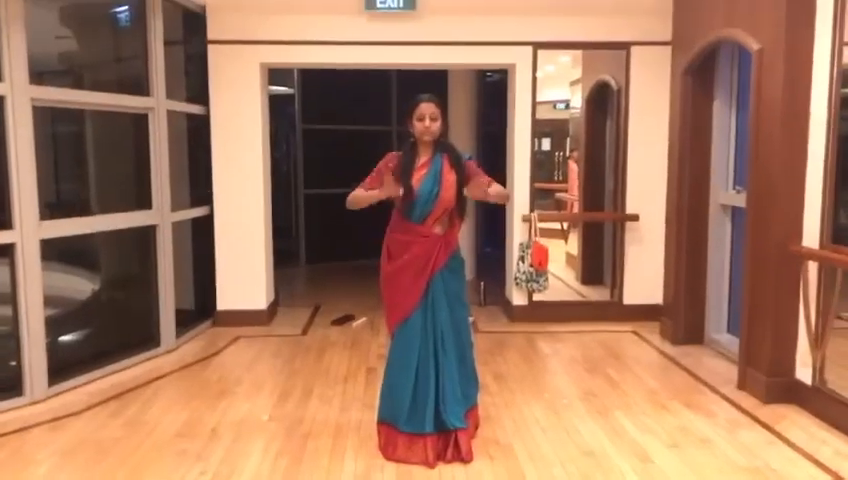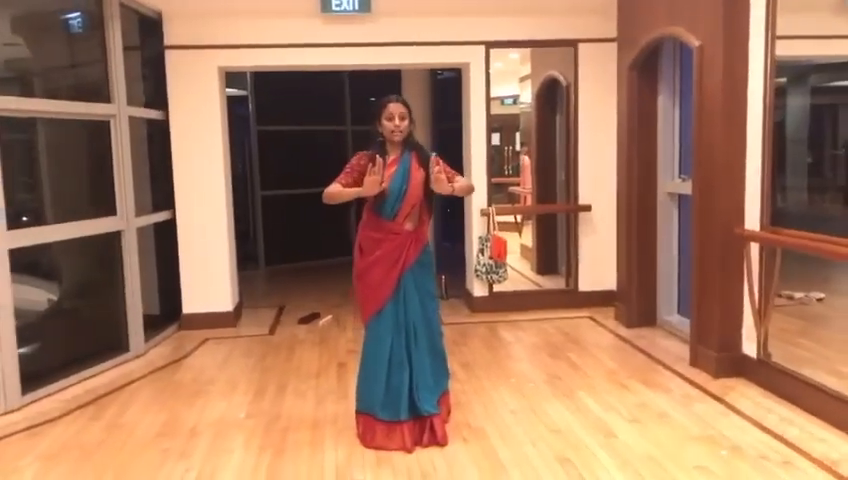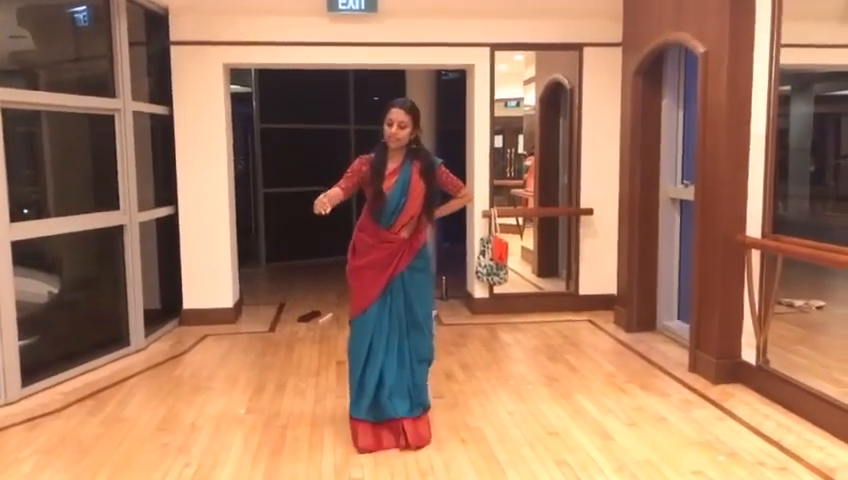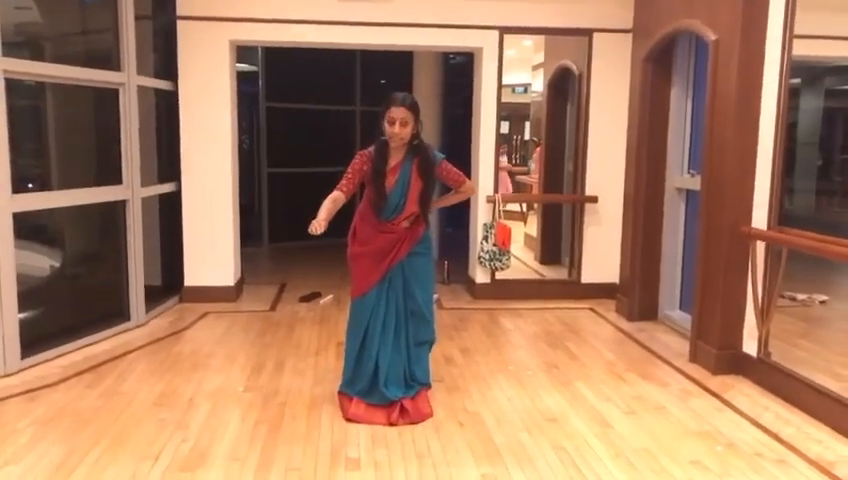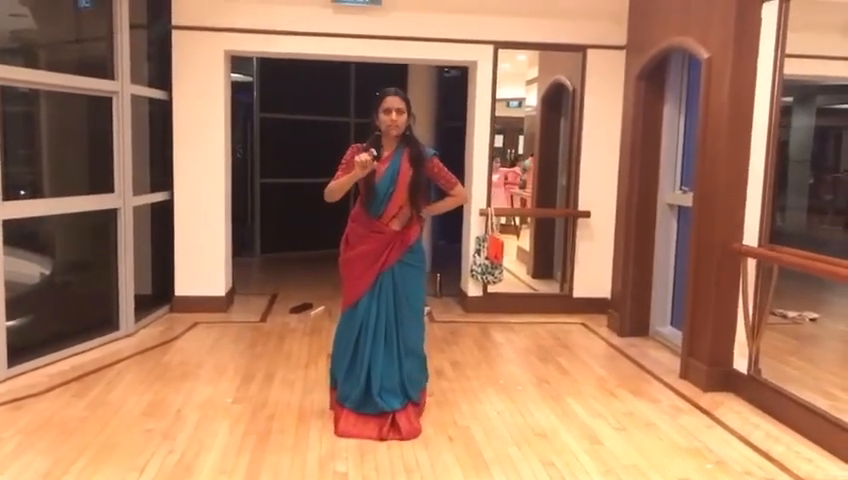
dt=1s
person 1, frame 1
left shoulder: (457, 163)
right shoulder: (395, 162)
left elbow: (503, 195)
right elbow: (352, 201)
left wrist: (484, 191)
right wrist: (380, 193)
left hip: (444, 262)
right hip: (404, 261)
left knee: (448, 335)
right knee: (409, 338)
left ankle: (450, 418)
right ankle: (409, 423)
person 1, frame 2
left shoulder: (424, 160)
right shoulder: (365, 161)
left elbow: (467, 185)
right elbow: (328, 195)
left wrist: (446, 187)
right wrist: (363, 191)
left hip: (414, 255)
right hip: (377, 256)
left knee: (420, 327)
right knee: (383, 330)
left ankle: (423, 409)
right ankle: (385, 415)
person 1, frame 3
left shoulder: (427, 167)
right shoulder: (367, 164)
left elbow: (464, 195)
right elbow: (341, 190)
left wrist: (431, 215)
right wrist: (325, 199)
left hip: (410, 259)
right hip: (371, 259)
left knee: (411, 331)
right knee: (370, 334)
left ankle: (409, 412)
right ankle: (371, 413)
person 1, frame 4
left shoulder: (428, 160)
right shoulder: (368, 158)
left elbow: (467, 188)
right elbow: (340, 194)
left wrist: (430, 206)
right wrist: (322, 218)
left hip: (411, 247)
right hip: (371, 246)
left knee: (411, 315)
right knee: (370, 316)
left ankle: (407, 388)
right ankle: (366, 387)
person 1, frame 5
left shoulder: (421, 157)
right shoulder: (360, 152)
left elbow: (459, 194)
right elbow: (330, 195)
left wrist: (421, 213)
right wrist: (357, 174)
left hip: (403, 252)
right hip: (363, 250)
left knee: (401, 324)
right knee: (360, 324)
left ankle: (399, 403)
right ankle: (356, 400)
